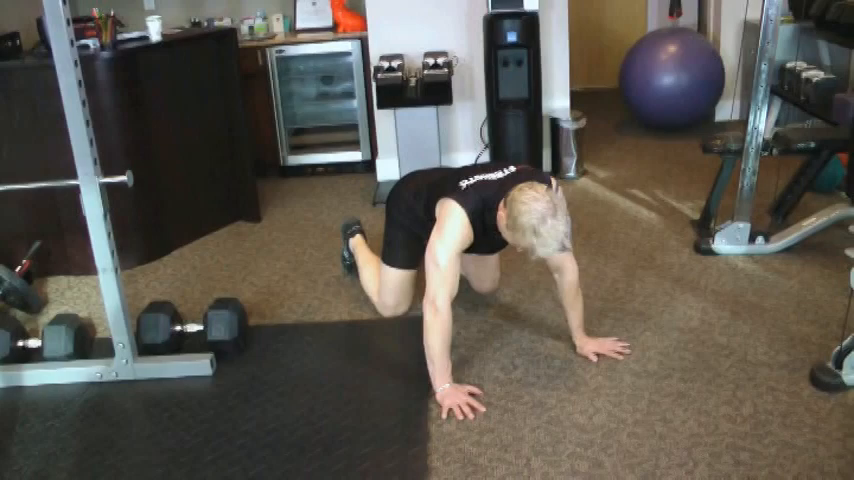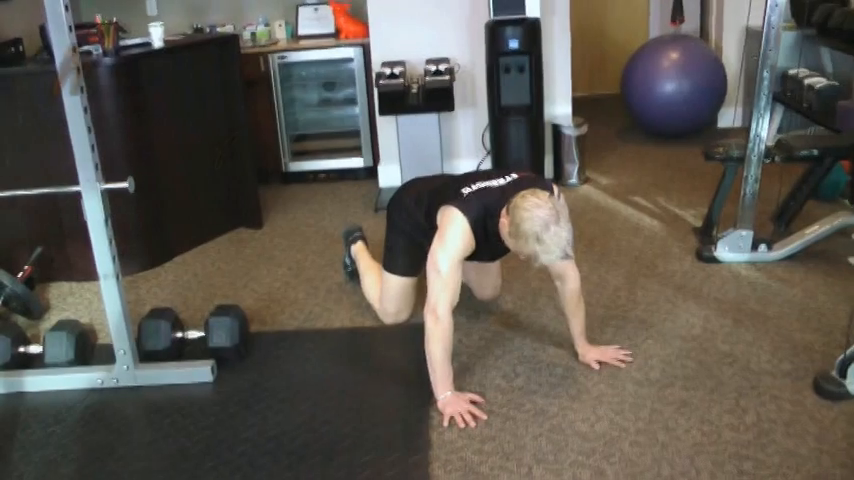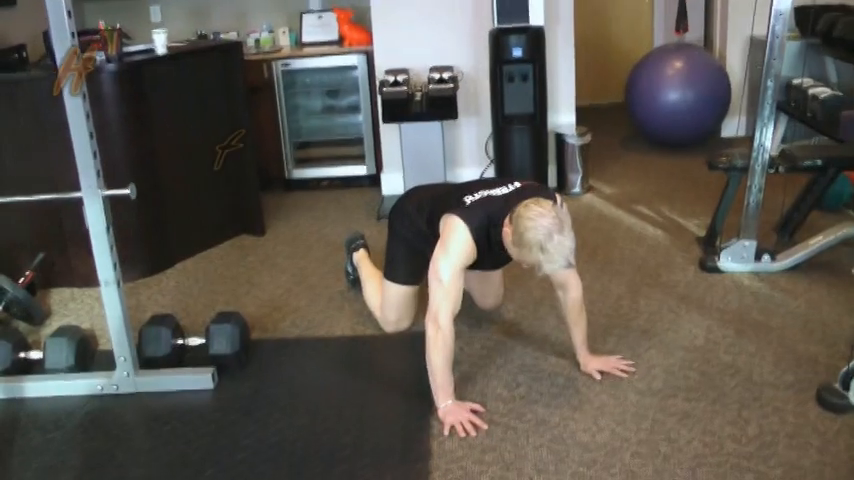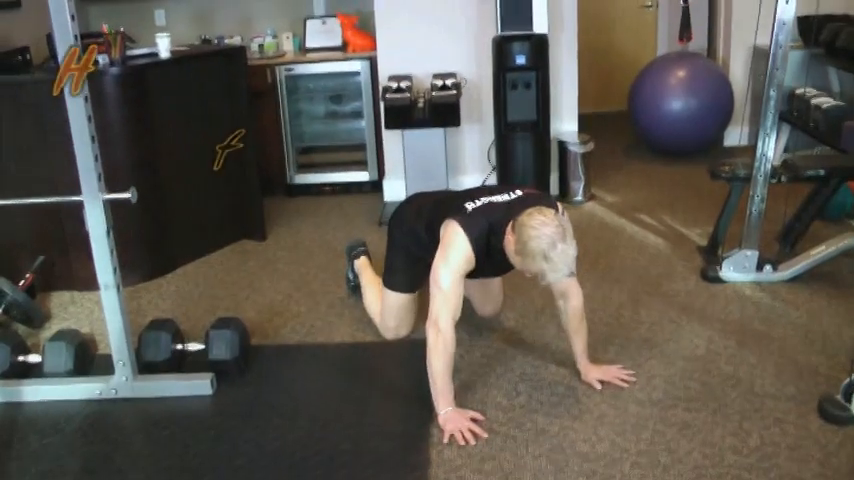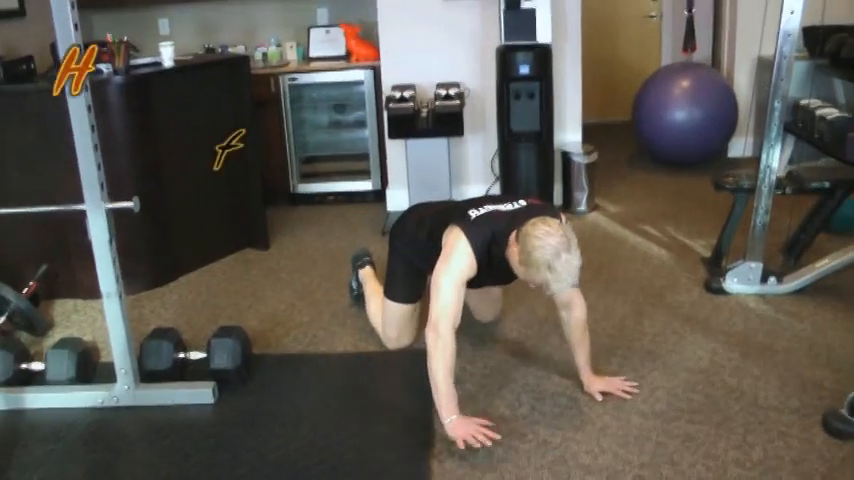
dt=0.1s
person 1, frame 1
left shoulder: (547, 193)
right shoulder: (457, 217)
left elbow: (565, 267)
right elbow: (437, 303)
left wrist: (580, 337)
right wrist: (444, 386)
right hip: (411, 205)
left knee: (487, 286)
right knee: (392, 306)
right ankle: (355, 239)
person 1, frame 2
left shoulder: (549, 200)
right shoulder: (459, 225)
left elbow: (566, 275)
right elbow: (438, 311)
left wrist: (583, 345)
right wrist: (445, 394)
left hip: (463, 204)
right hip: (412, 212)
left knee: (488, 294)
right knee: (394, 314)
right ankle: (357, 245)
person 1, frame 3
left shoulder: (552, 210)
right shoulder: (461, 233)
left elbow: (568, 284)
right elbow: (439, 321)
left wrist: (584, 355)
right wrist: (446, 403)
right hip: (413, 221)
left knee: (490, 303)
right knee: (395, 322)
left ankle: (444, 269)
right ankle: (359, 254)
person 1, frame 4
left shoulder: (553, 218)
right shoulder: (462, 240)
left elbow: (569, 293)
right elbow: (440, 326)
left wrist: (584, 364)
right wrist: (446, 410)
right hip: (412, 228)
left knee: (489, 310)
right knee: (395, 329)
right ankle: (360, 261)
person 1, frame 5
left shoulder: (555, 231)
right shoulder: (464, 249)
left elbow: (571, 304)
right elbow: (439, 333)
left wrist: (587, 376)
right wrist: (451, 417)
right hip: (415, 236)
left knee: (488, 316)
right knee: (396, 339)
right ankle: (365, 270)
